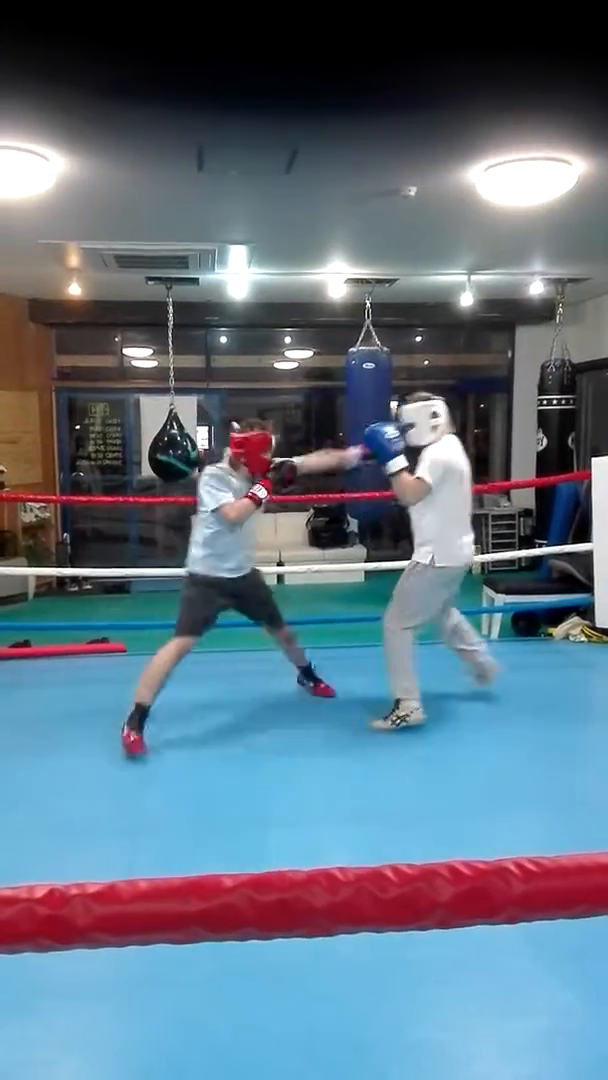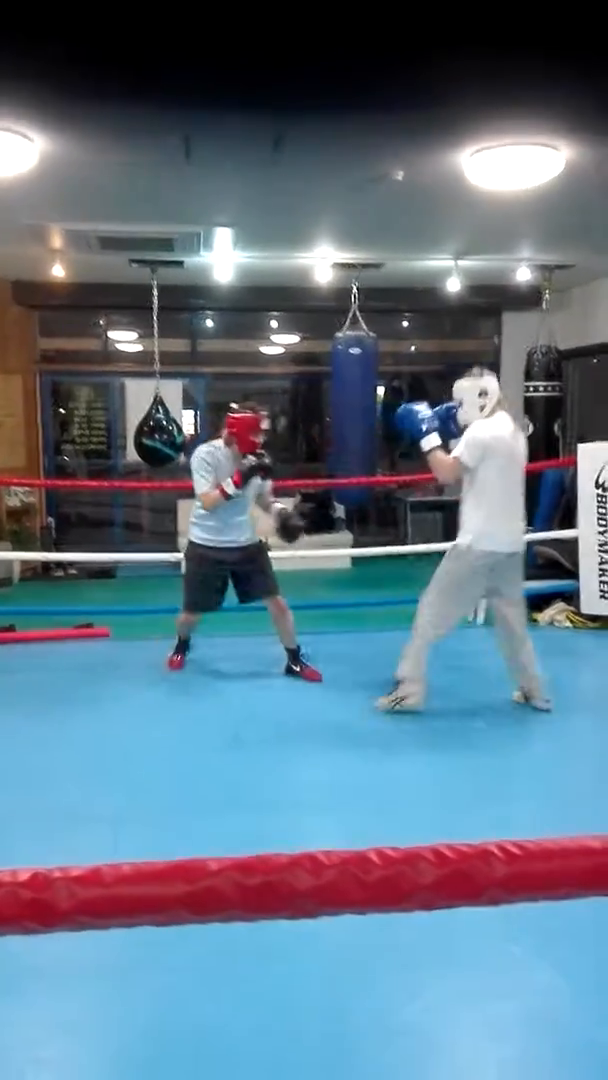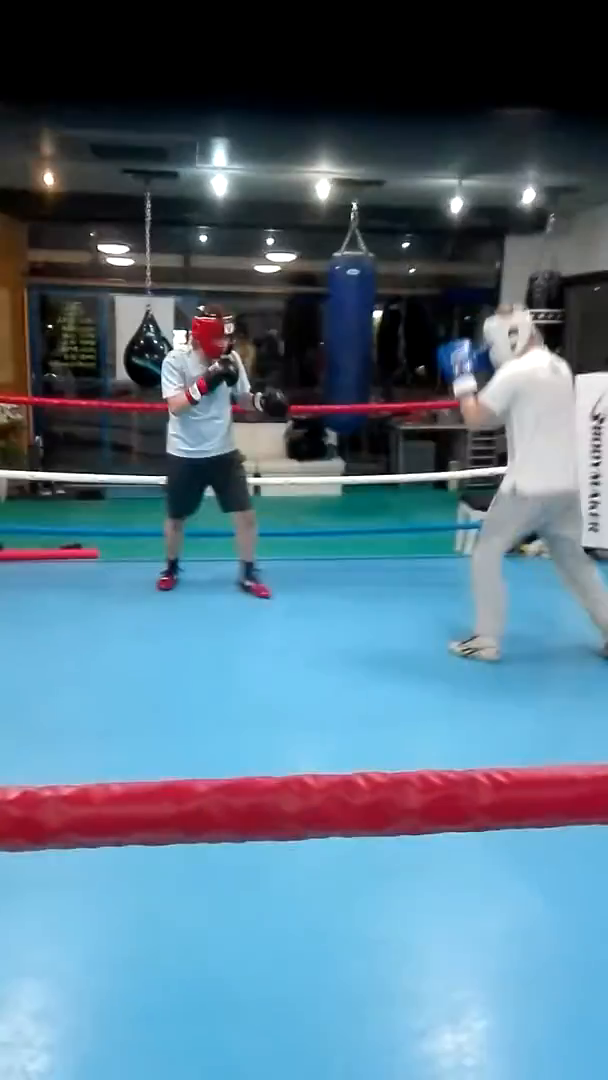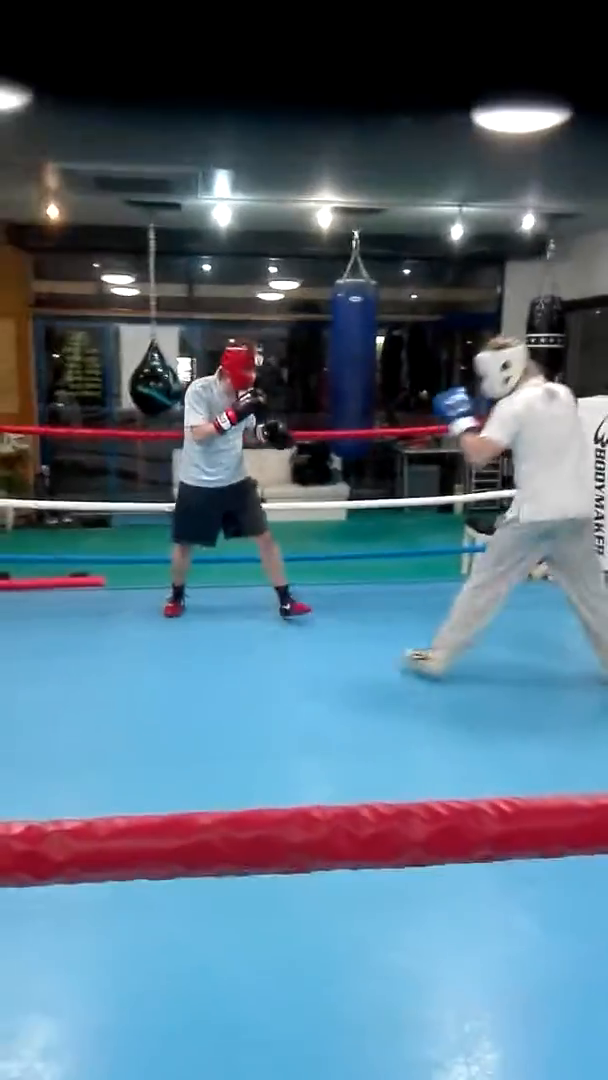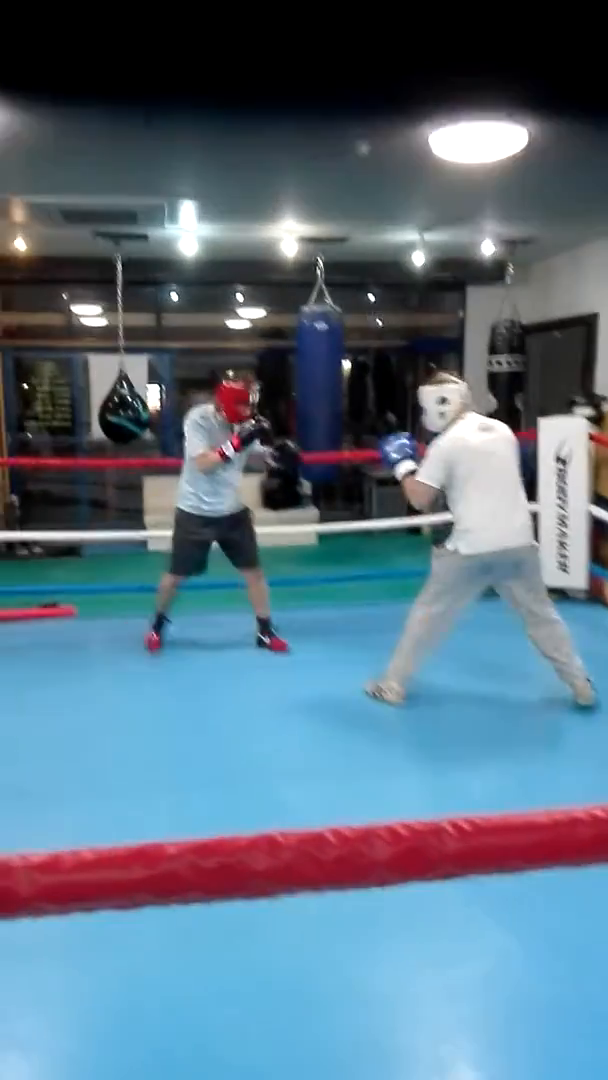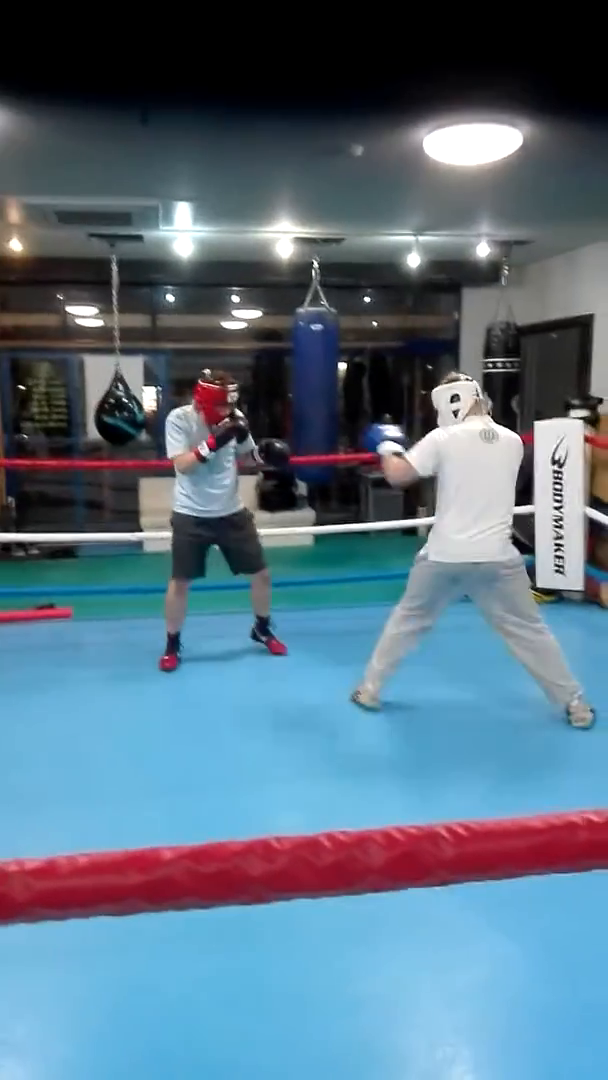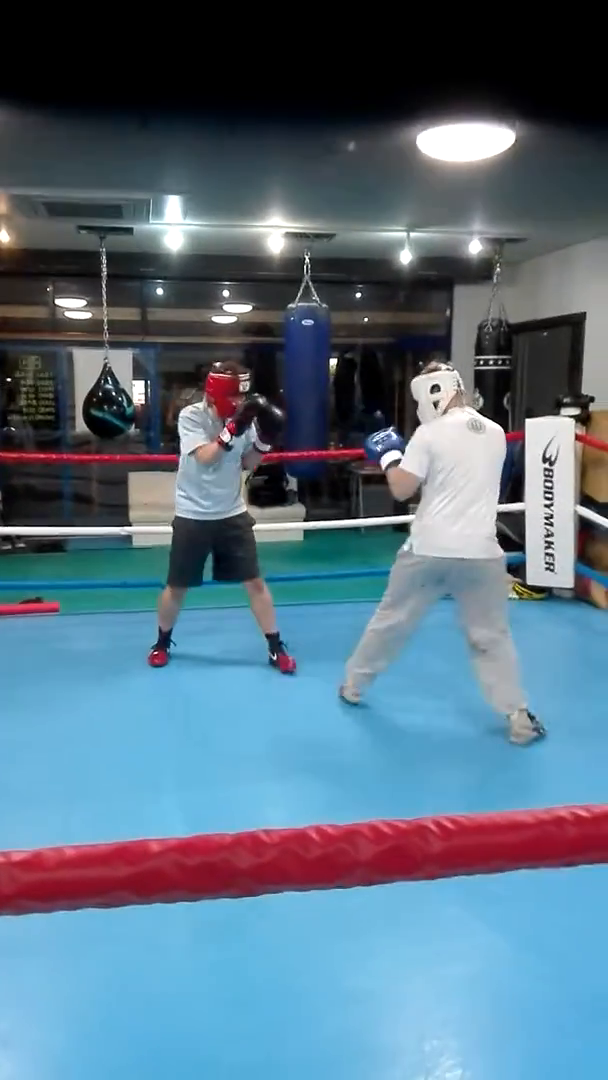
dt=0.3s
person 1, frame 1
left shoulder: (438, 453)
right shoulder: (446, 450)
left elbow: (410, 495)
right elbow: (411, 494)
left wrist: (393, 458)
right wrist: (393, 457)
left hip: (436, 556)
right hip: (453, 553)
left knee: (396, 624)
right knee: (443, 613)
left ankle: (407, 706)
right ankle: (482, 665)
person 1, frame 2
left shoulder: (481, 432)
right shoulder: (513, 433)
left elbow: (447, 474)
left wrist: (427, 436)
right wrist: (447, 434)
left hip: (480, 543)
right hip: (511, 544)
left knee: (434, 612)
right knee: (511, 618)
left ankle: (409, 688)
right ankle: (532, 690)
person 1, frame 3
left shoulder: (514, 372)
right shoulder: (560, 369)
left elbow: (476, 418)
left wrist: (462, 379)
left hip: (527, 486)
right hip: (565, 486)
left knee: (487, 554)
right knee: (573, 563)
left ankle: (485, 640)
person 1, frame 4
left shoulder: (513, 406)
right shoulder: (564, 395)
left elbow: (480, 455)
left wrist: (461, 419)
left hip: (534, 516)
right hip: (578, 514)
left knee: (485, 582)
left ankle: (438, 655)
person 1, frame 5
left shoulder: (446, 444)
right shoulder: (503, 431)
left elbow: (420, 500)
left wrist: (401, 463)
left hip: (473, 548)
right hip: (519, 543)
left knee: (429, 613)
right knee: (541, 615)
left ankle: (393, 685)
right ankle: (580, 684)
person 1, frame 6
left shoulder: (444, 440)
right shoulder: (513, 442)
left elbow: (397, 474)
left wrist: (387, 443)
left hip: (444, 556)
right hip: (496, 557)
left knee: (407, 620)
right knee: (529, 629)
left ankle: (371, 689)
right ankle: (575, 704)
person 1, frame 7
left shoulder: (430, 433)
right shoulder: (496, 434)
left elbow: (401, 490)
left wrist: (387, 452)
left hip: (428, 552)
right hip: (480, 554)
left knee: (390, 620)
right knee: (491, 639)
left ankle: (353, 685)
right ankle: (518, 717)
person 2, frame 1
left shoulder: (259, 470)
right shoulder: (213, 476)
left elbow: (312, 461)
right elbow: (232, 515)
left wrist: (352, 455)
right wrist: (266, 485)
left hip: (242, 572)
right hip: (207, 574)
left knee: (280, 630)
right knee: (182, 643)
left ankle: (307, 675)
right ankle: (136, 720)
person 2, frame 2
left shoulder: (256, 456)
right shoulder: (206, 455)
left elbow: (263, 496)
right elbow: (208, 501)
left wrist: (281, 512)
right wrist: (239, 477)
left hip: (245, 543)
right hip: (207, 545)
left knee: (276, 600)
right knee: (193, 610)
left ankle: (295, 660)
right ankle: (181, 647)
person 2, frame 3
left shoulder: (231, 359)
right shoulder: (175, 360)
left elbow: (243, 399)
right elbow: (175, 406)
left wrist: (262, 401)
right wrist: (206, 382)
left hip: (223, 452)
right hip: (184, 455)
left knee: (245, 514)
right knee: (176, 518)
left ankle: (248, 574)
right ankle: (171, 568)
person 2, frame 4
left shoulder: (244, 392)
right shoulder: (200, 390)
right elbow: (200, 435)
left wrist: (266, 432)
right wrist: (233, 412)
left hip: (235, 481)
right hip: (198, 484)
left knee: (265, 537)
right knee: (184, 543)
left ankle: (286, 600)
right ankle: (177, 595)
person 2, frame 5
left shoulder: (245, 422)
right shoulder: (199, 418)
left elbow: (251, 458)
right elbow: (204, 464)
right wrist: (239, 441)
left hip: (232, 510)
right hip: (195, 511)
left knee: (254, 570)
right knee: (177, 575)
left ankle: (266, 631)
right ankle: (158, 623)
person 2, frame 6
left shoulder: (236, 418)
right shoulder: (179, 419)
left elbow: (245, 459)
right elbow: (182, 465)
left wrist: (262, 453)
right wrist: (214, 441)
left hip: (231, 511)
right hip: (191, 514)
left knee: (260, 573)
right knee: (180, 582)
left ankle: (262, 630)
right ankle: (172, 646)
person 2, frame 7
left shoulder: (242, 415)
right shoulder: (191, 415)
left elbow: (248, 463)
right elbow: (206, 457)
left wrist: (265, 437)
right wrist: (233, 429)
left hip: (232, 514)
right hip: (193, 516)
left knee: (255, 581)
right knee: (177, 587)
left ankle: (276, 649)
right ankle: (162, 642)
